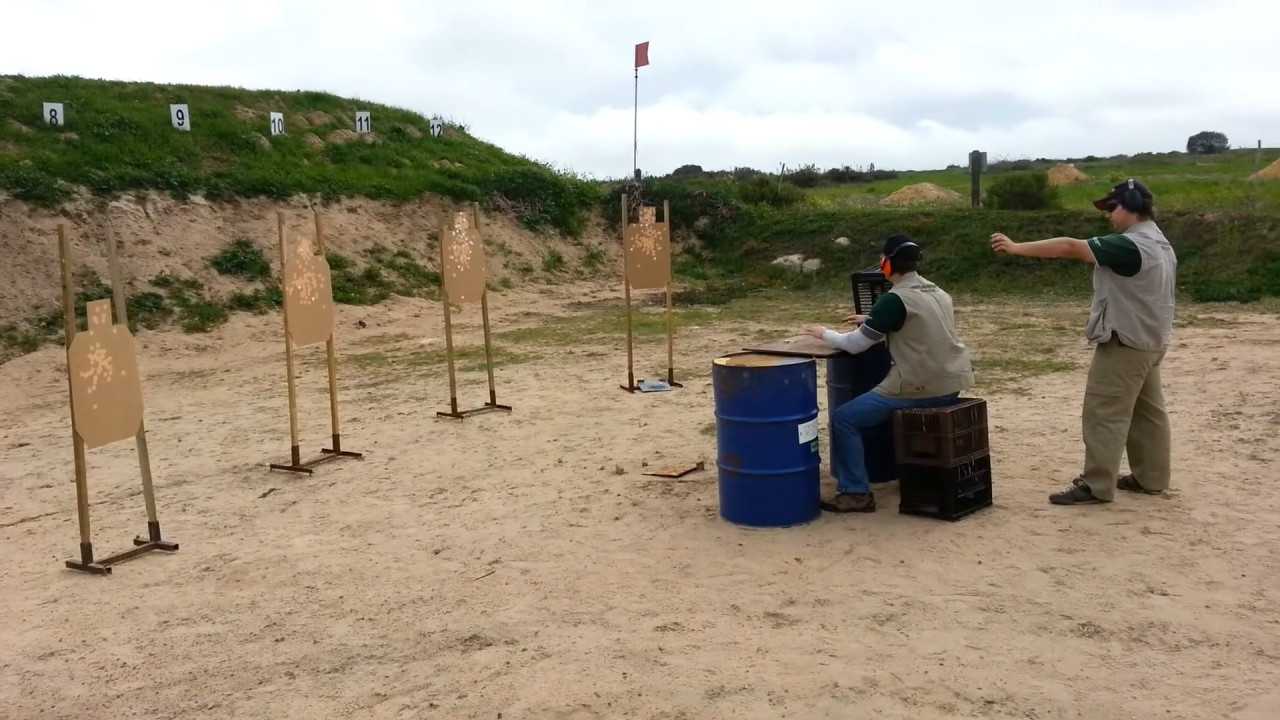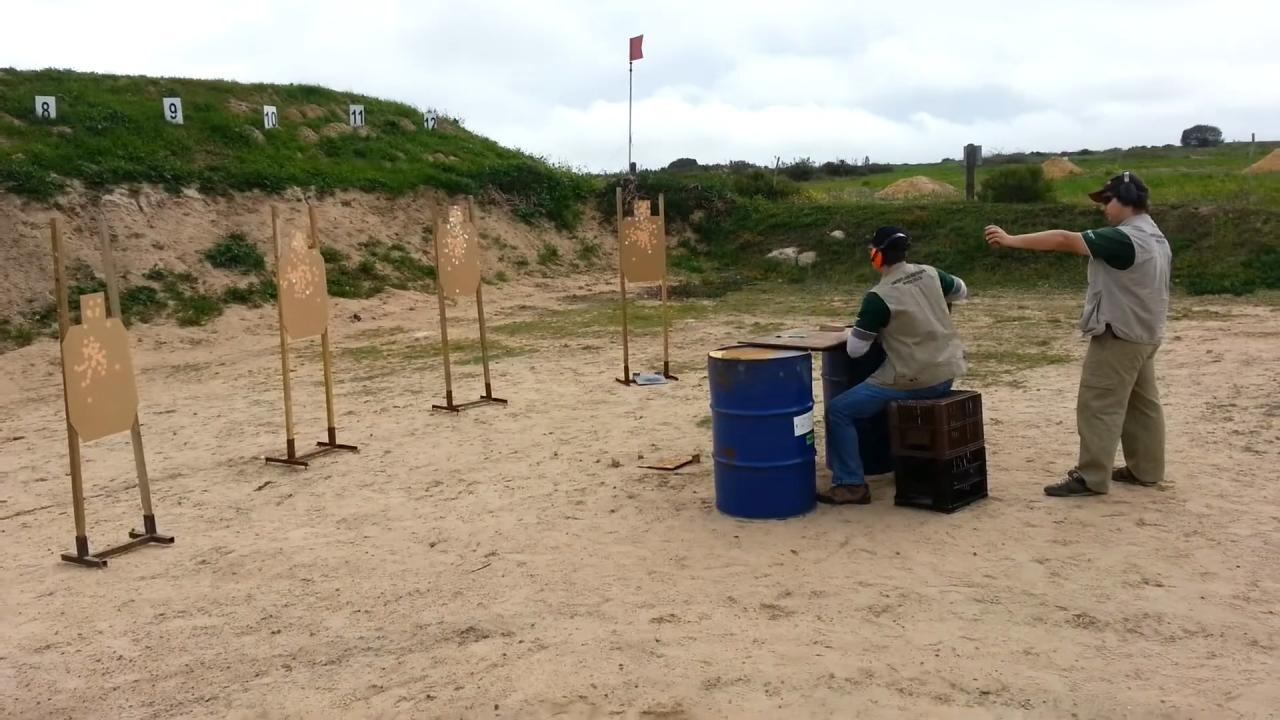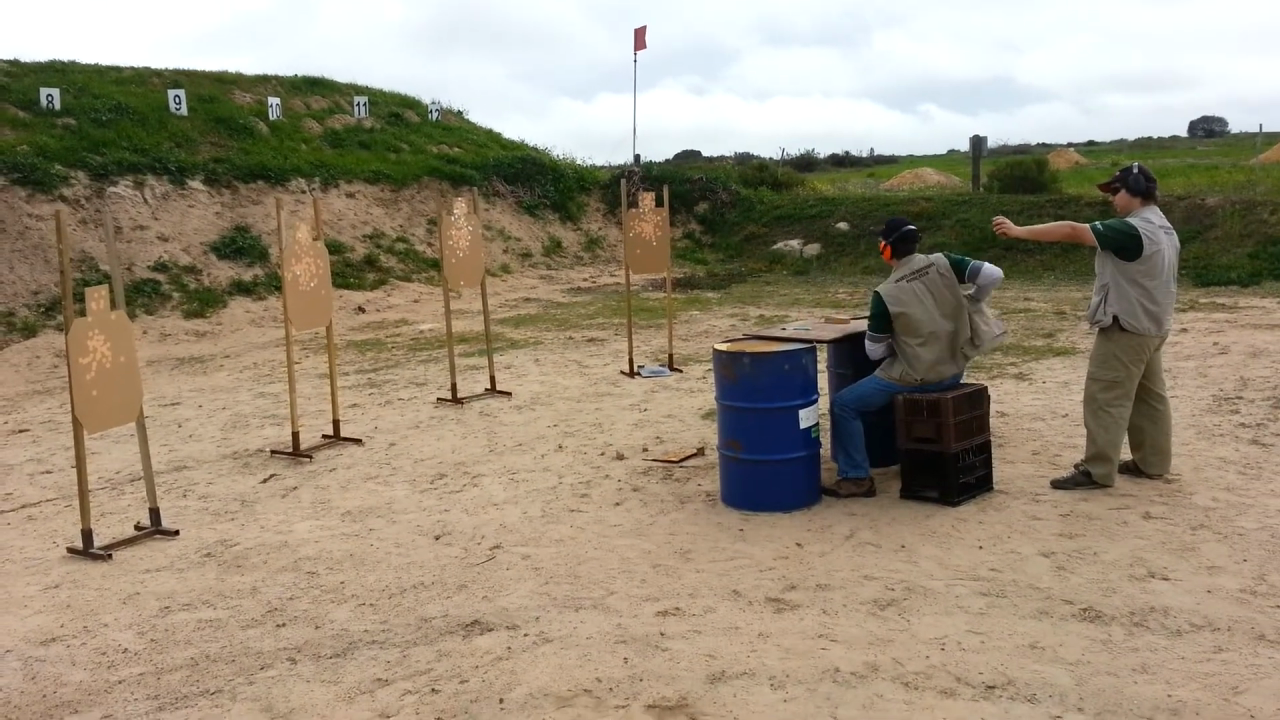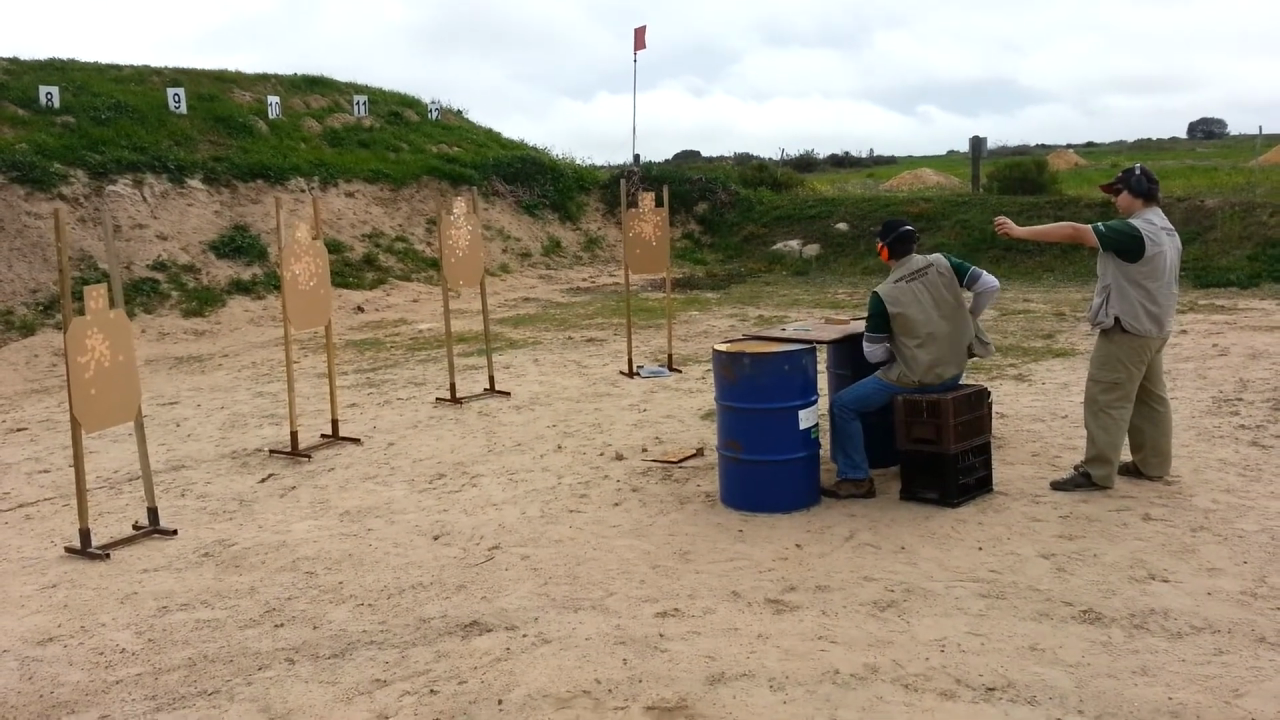
dt=0.5s
person 1, frame 1
left shoulder: (1129, 245)
right shoulder: (1160, 244)
left elbow: (1070, 247)
left wrist: (1016, 248)
left hip: (1125, 343)
right hip: (1149, 341)
left knee: (1104, 413)
right knee: (1148, 411)
left ankle: (1096, 485)
right ankle: (1151, 476)
person 1, frame 2
left shoulder: (1125, 238)
right shoulder: (1155, 237)
left elbow: (1064, 240)
left wrist: (1011, 240)
left hip: (1119, 336)
right hip: (1143, 334)
left knee: (1100, 405)
right knee: (1142, 403)
left ankle: (1091, 477)
right ankle: (1146, 468)
person 1, frame 3
left shoulder: (1132, 230)
right shoulder: (1164, 229)
left elbow: (1072, 231)
left wrist: (1018, 231)
left hip: (1126, 328)
right hip: (1151, 326)
left knee: (1106, 398)
right knee: (1149, 395)
left ankle: (1097, 470)
right ankle: (1152, 461)
person 1, frame 4
left shoulder: (1135, 231)
right shoulder: (1165, 230)
left elbow: (1074, 232)
left wrist: (1020, 231)
left hip: (1128, 329)
right hip: (1152, 328)
left knee: (1107, 400)
right knee: (1150, 397)
left ankle: (1097, 472)
right ankle: (1152, 463)
person 2, frame 1
left shoulder: (893, 299)
right shoulder: (937, 292)
left elbow: (856, 344)
left wrist: (826, 333)
right wrist: (871, 321)
left hip: (920, 389)
right hip: (952, 385)
left knee: (844, 419)
left ankle: (856, 493)
person 2, frame 2
left shoulder: (879, 297)
right shoulder: (929, 274)
left elbow: (854, 349)
right elbow: (961, 291)
left wrist: (875, 329)
left hip: (912, 381)
right hip: (946, 375)
left knee: (838, 411)
left ankle: (851, 485)
person 2, frame 3
left shoulder: (885, 294)
right shoulder: (943, 263)
left elbow: (874, 352)
right elbow: (993, 275)
right wrist: (973, 300)
left hip: (917, 377)
right hip: (953, 371)
left knee: (843, 405)
left ankle: (856, 478)
person 2, frame 4
left shoulder: (884, 294)
right shoulder: (942, 263)
left elbow: (873, 353)
right elbow: (990, 285)
right wrist: (969, 317)
left hip: (915, 378)
right hip: (952, 372)
left knee: (843, 405)
left ankle: (856, 479)
